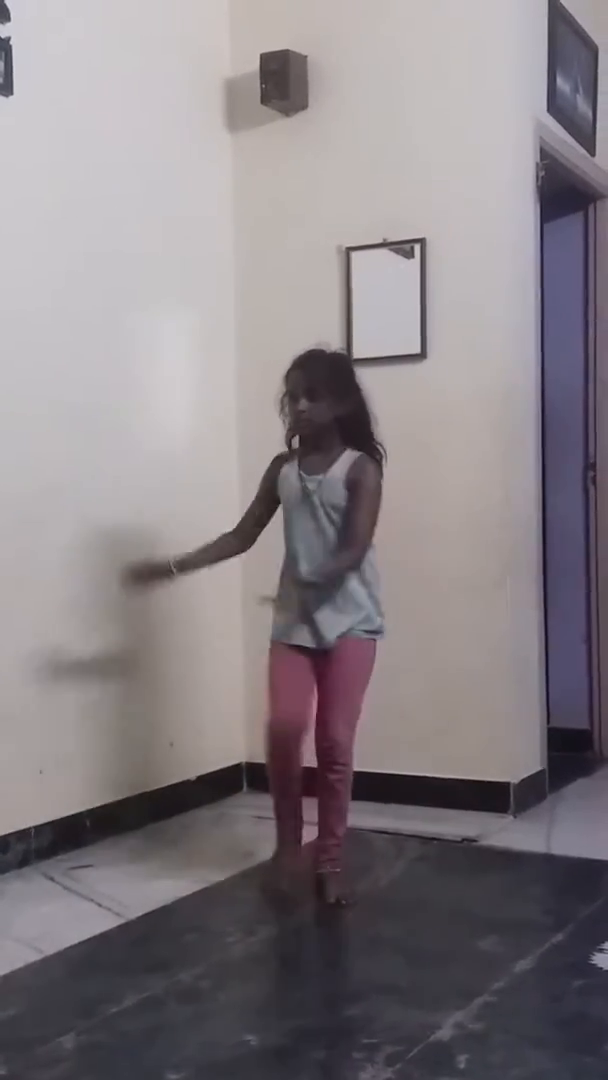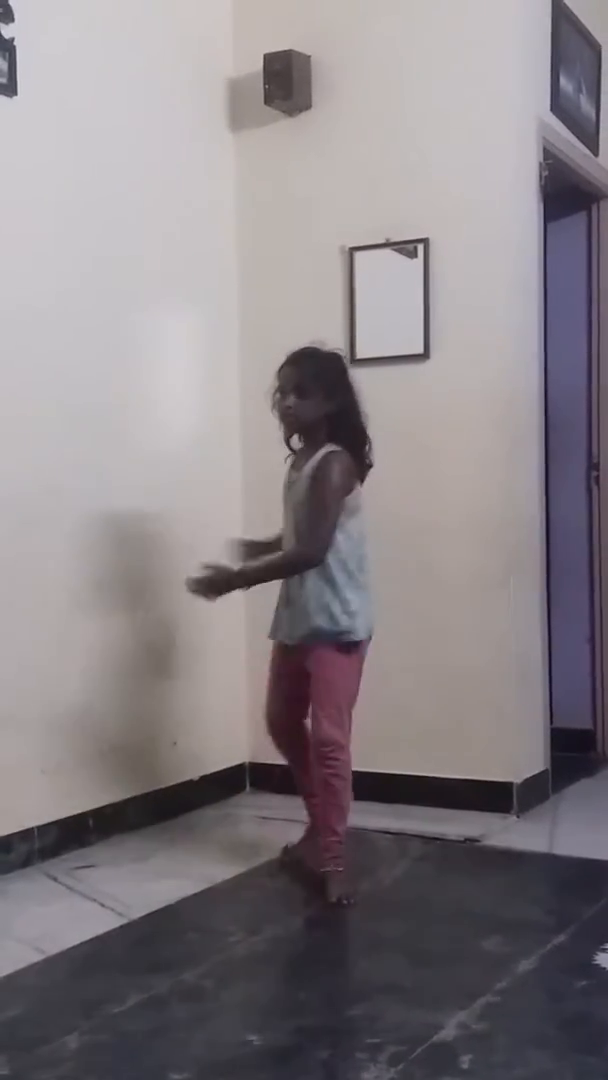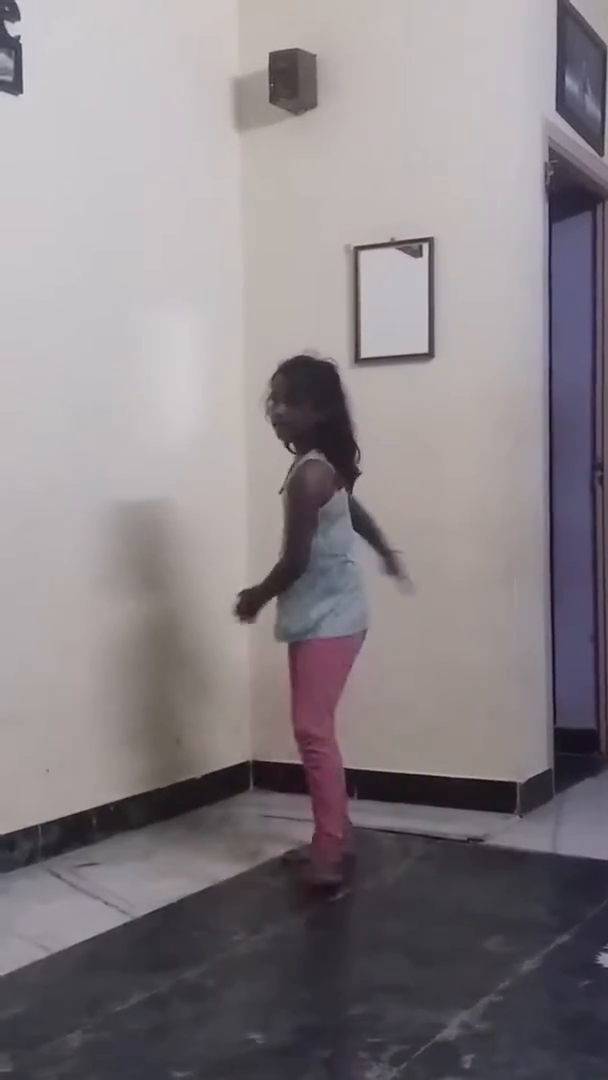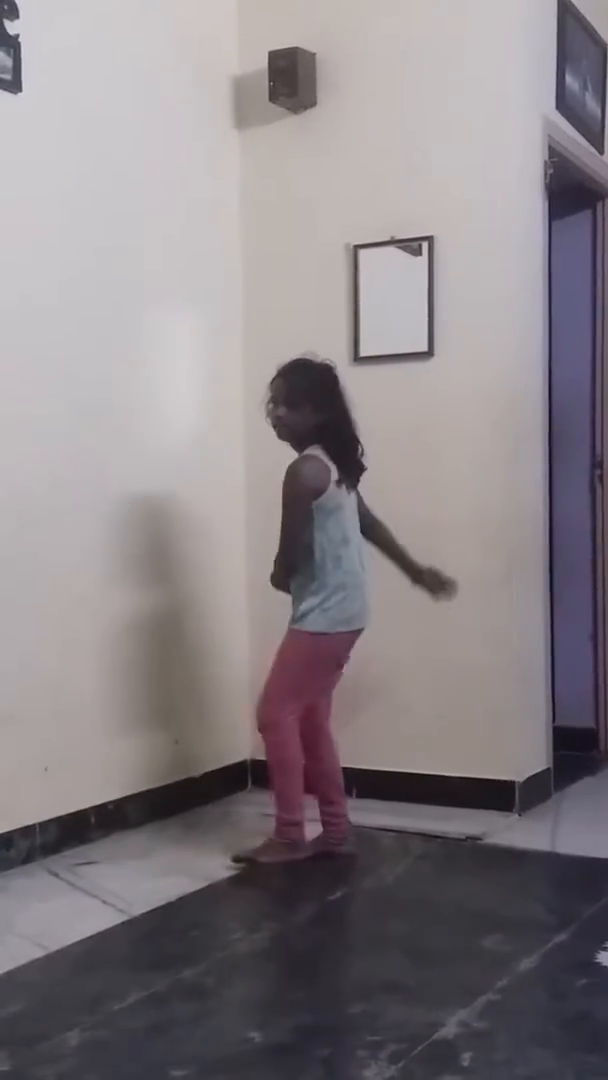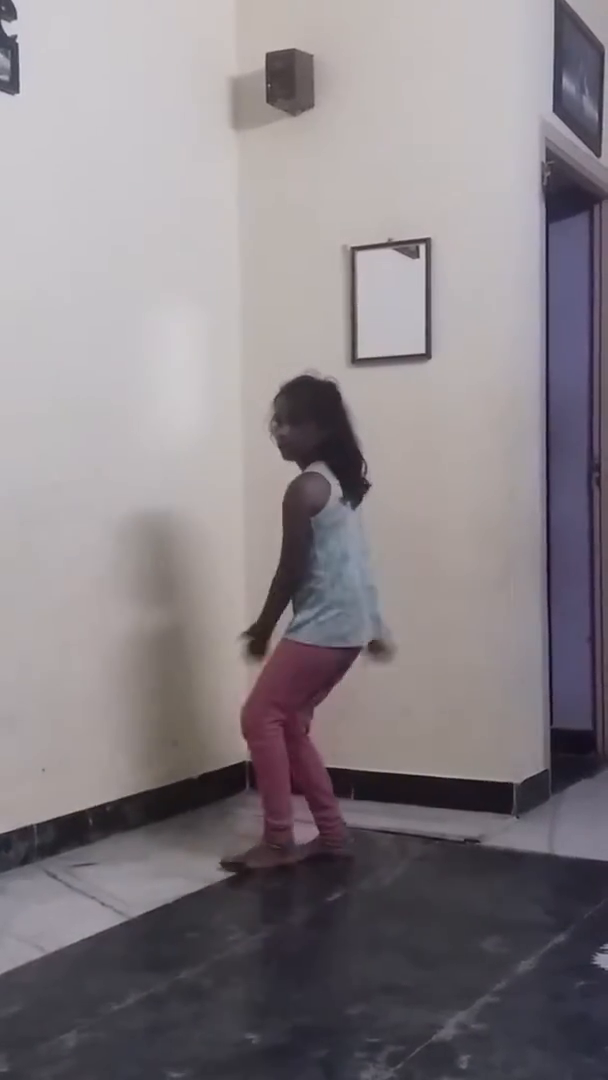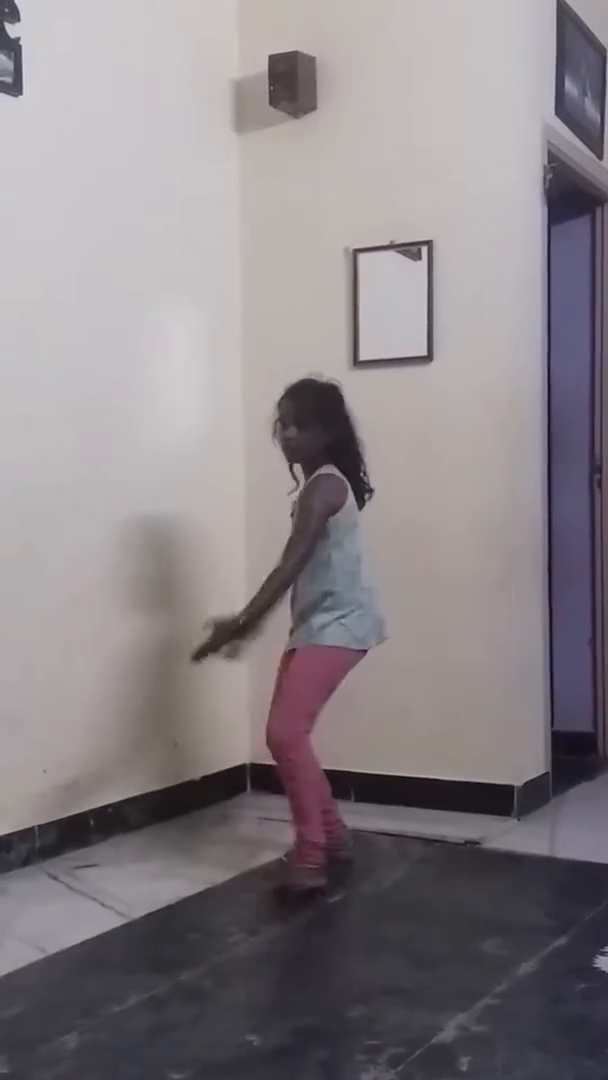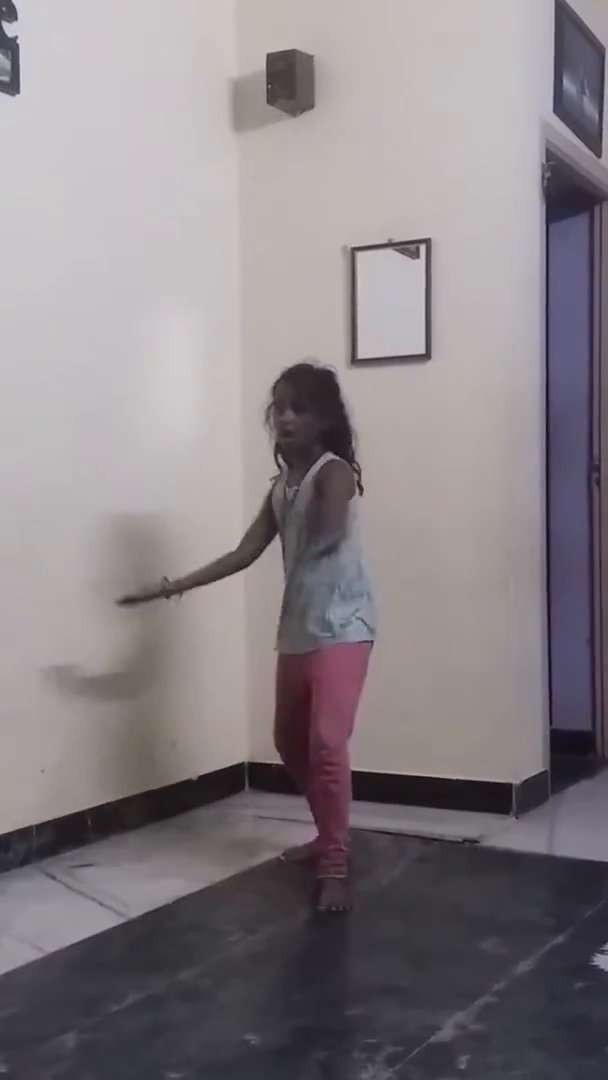
dt=0.2s
person 1, frame 1
left shoulder: (362, 468)
right shoulder: (281, 468)
left elbow: (354, 552)
right elbow: (243, 534)
left wrist: (310, 589)
right wrist: (174, 565)
left hip: (349, 620)
right hip: (294, 620)
left knee: (335, 743)
right knee: (284, 727)
left ankle: (330, 863)
right ankle: (288, 832)
person 1, frame 2
left shoulder: (334, 465)
right shoulder: (301, 461)
left elbow: (311, 551)
left wrist: (233, 579)
right wrist: (264, 546)
left hip: (337, 619)
right hip: (300, 617)
left knee: (327, 737)
right knee: (282, 724)
left ankle: (333, 860)
right ankle: (320, 827)
person 1, frame 3
left shoulder: (312, 474)
right shoulder: (324, 468)
left elbow: (293, 561)
right elbow: (357, 516)
left wrist: (253, 598)
right wrist: (385, 553)
left hip: (329, 617)
right hip: (318, 614)
left knee: (312, 728)
right knee: (311, 726)
left ankle: (328, 853)
right ankle: (335, 832)
person 1, frame 4
left shoulder: (304, 471)
right shoulder: (338, 466)
left elbow: (292, 555)
right elbow: (371, 526)
left wrist: (280, 576)
right wrist: (416, 570)
left hip: (325, 611)
right hip: (343, 607)
left knee: (275, 711)
right knee: (310, 715)
left ankle: (289, 834)
right ankle: (336, 829)
person 1, frame 5
left shoulder: (305, 487)
right shoulder: (338, 481)
left elbow: (293, 570)
left wrist: (262, 628)
right wrist: (370, 633)
left hip: (327, 624)
right hip: (352, 622)
left knee: (259, 717)
right knee: (290, 723)
left ankle: (278, 840)
right ankle: (333, 832)
person 1, frame 6
left shoulder: (324, 487)
right shoulder: (313, 489)
left elbow: (295, 568)
right elbow: (290, 566)
left wrist: (245, 622)
right wrist: (244, 622)
left hip: (338, 627)
right hip: (314, 628)
left knee: (285, 732)
right knee: (290, 736)
left ankle: (312, 854)
right ankle: (326, 837)
person 1, frame 7
left shoulder: (333, 472)
right shoulder: (280, 484)
left elbow: (334, 529)
right elbow: (242, 553)
left wrist: (318, 541)
right wrist: (173, 586)
left hip: (340, 625)
right hip: (298, 627)
left knee: (325, 741)
right knee: (290, 741)
left ankle: (336, 867)
right ankle: (329, 838)
